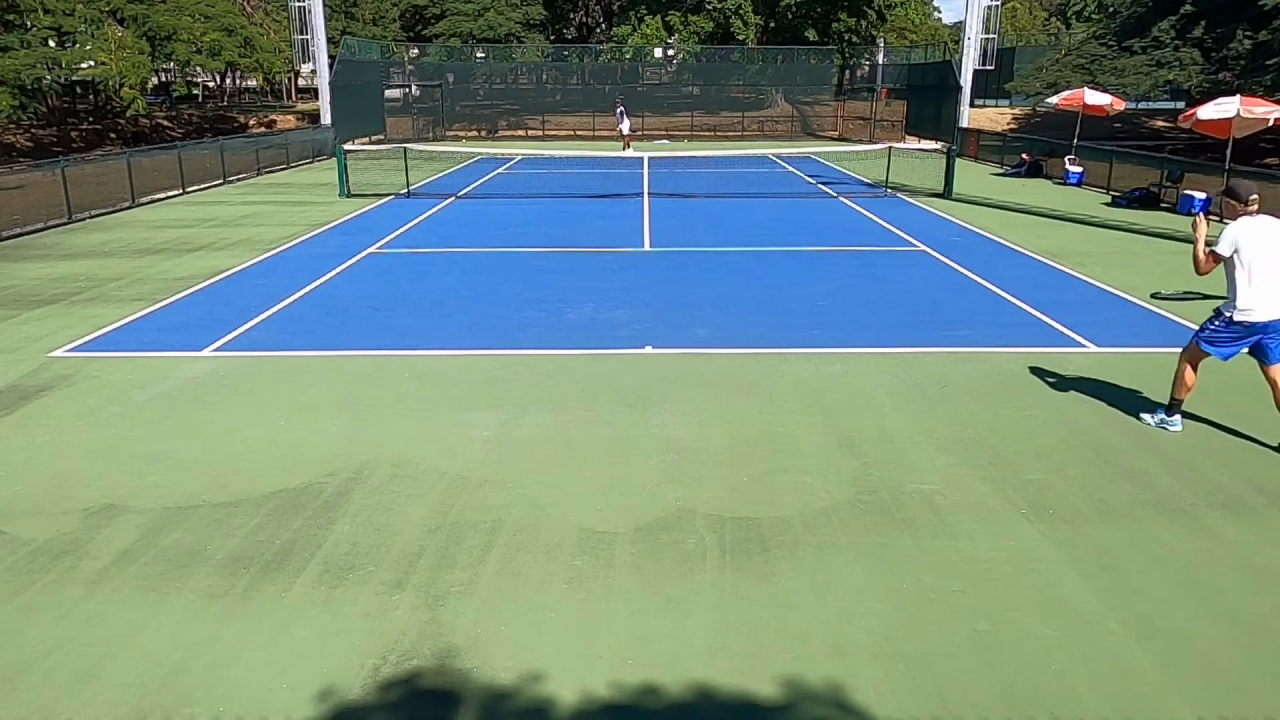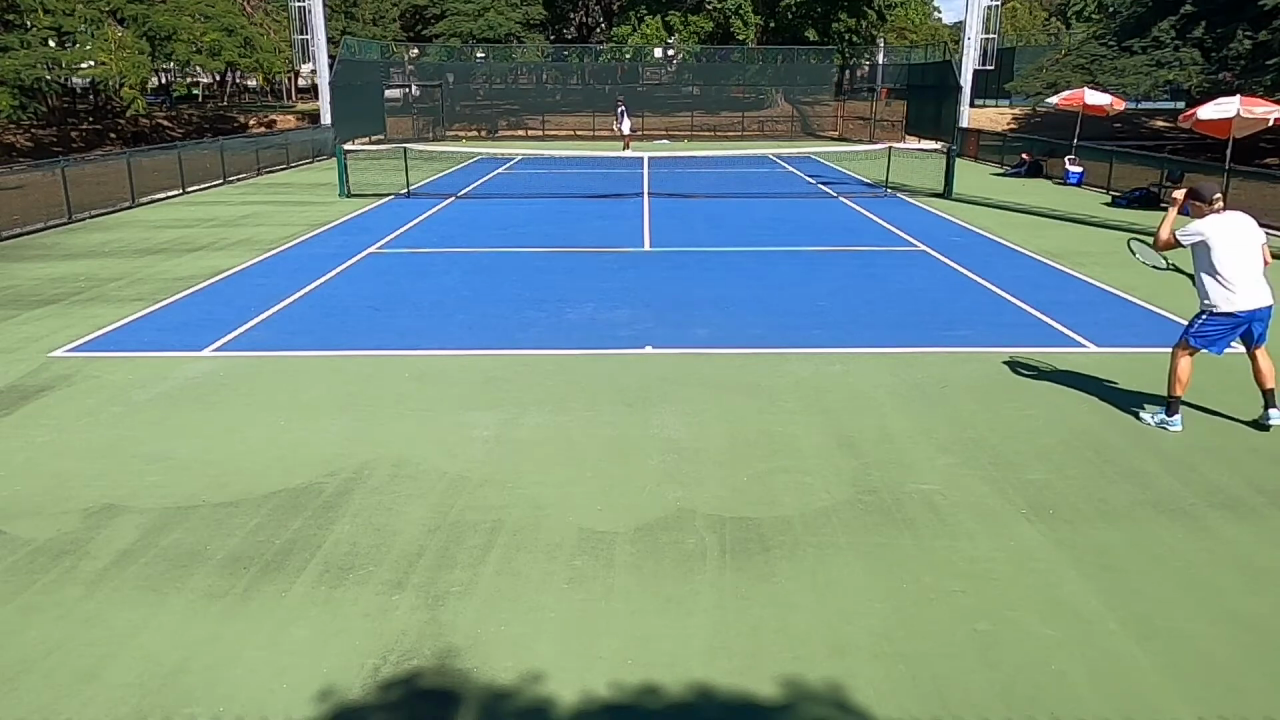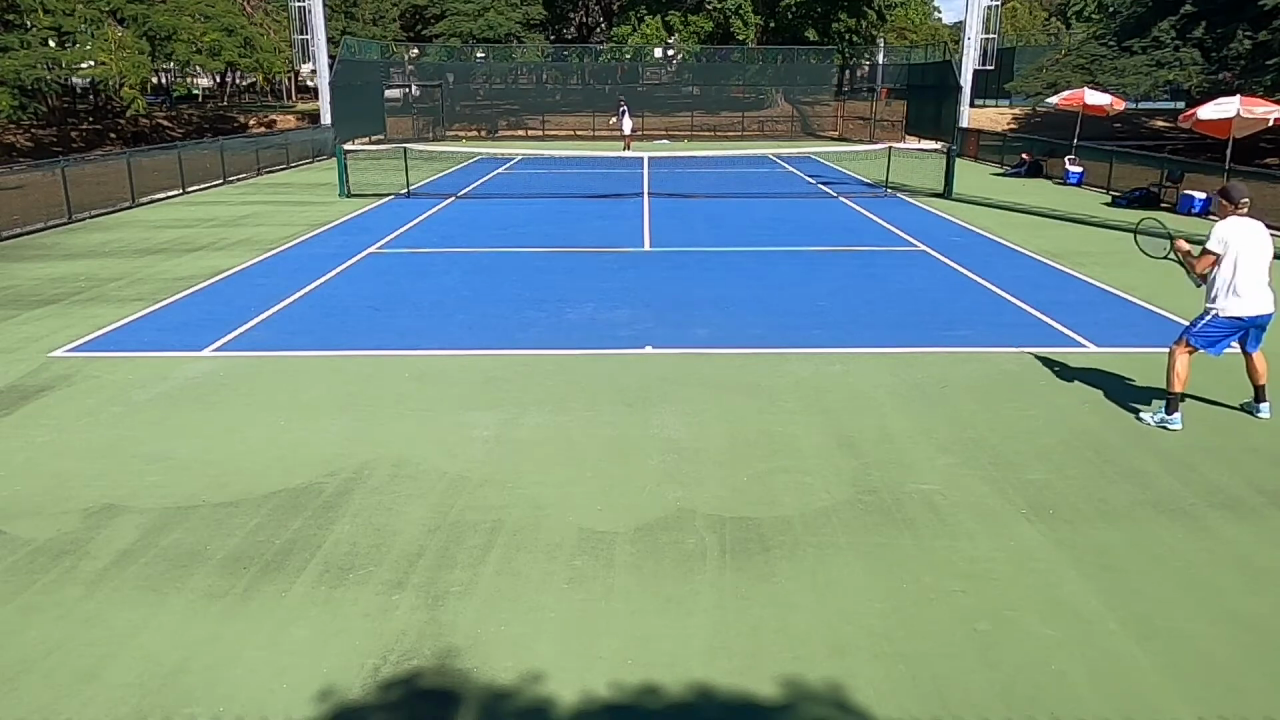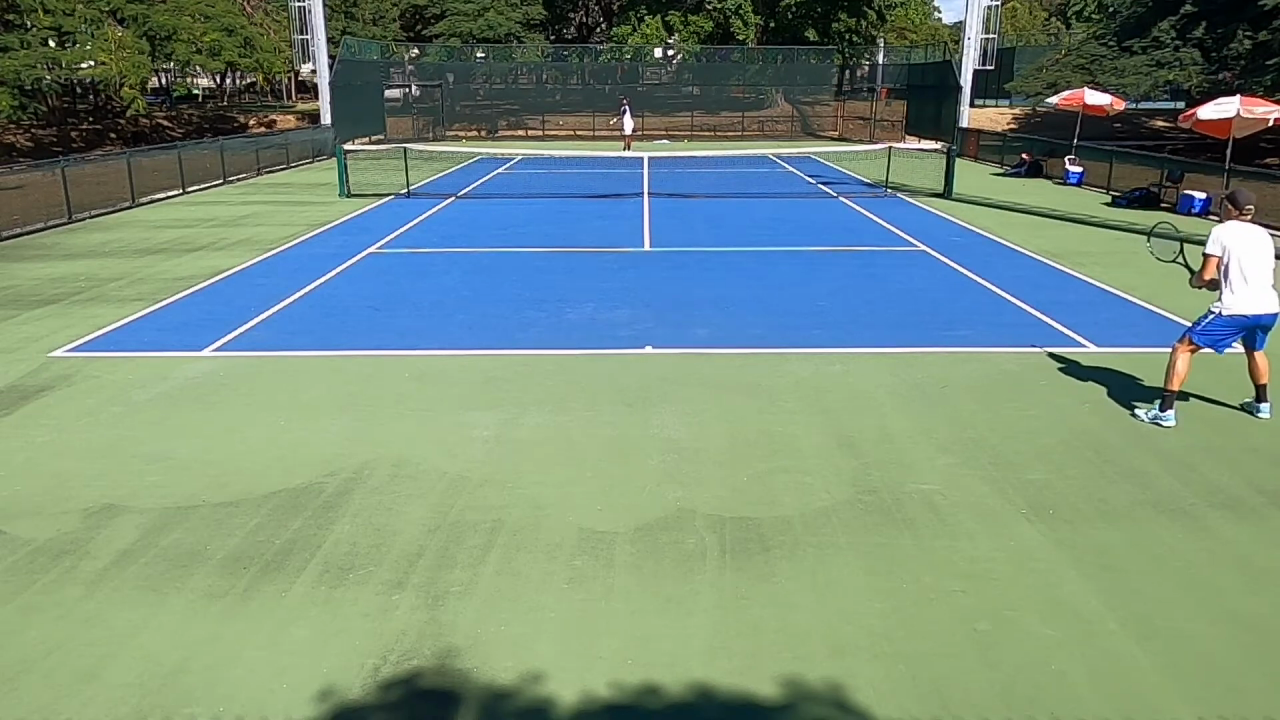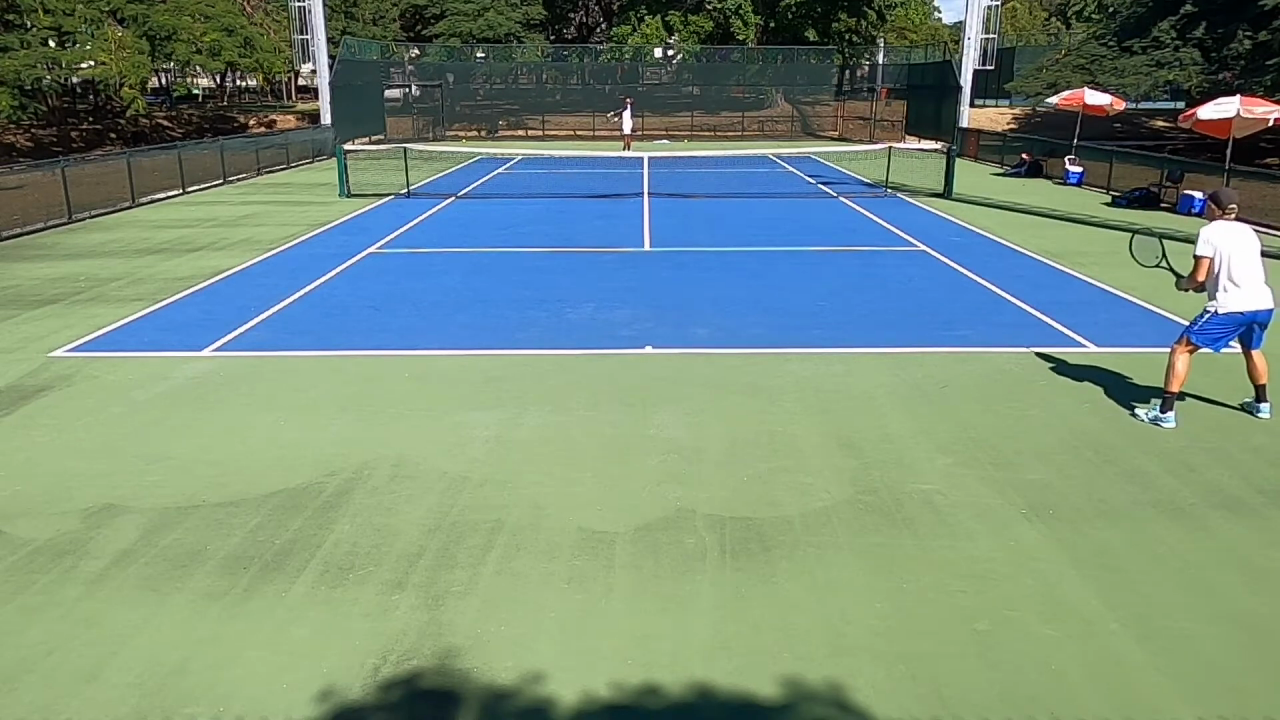
dt=0.3s
person 1, frame 1
left shoulder: (1236, 229)
left elbow: (1202, 268)
left wrist: (1199, 237)
left hip: (1243, 314)
left knee: (1190, 357)
left ankle: (1172, 416)
person 1, frame 2
left shoulder: (1202, 227)
right shoulder: (1245, 219)
left elbow: (1160, 244)
left wrist: (1173, 208)
left hip: (1227, 308)
left knee: (1181, 352)
right knee: (1257, 352)
left ankle: (1171, 415)
person 1, frame 3
left shoulder: (1223, 228)
right shoulder: (1262, 229)
left elbow: (1198, 268)
left wrist: (1184, 251)
left hip: (1230, 310)
right hip: (1264, 308)
left knee: (1179, 350)
right knee: (1251, 351)
left ankle: (1171, 413)
right ankle: (1261, 403)
person 1, frame 4
left shoulder: (1221, 232)
right shoulder: (1264, 235)
left elbow: (1205, 275)
left wrist: (1194, 281)
right wrist: (1219, 282)
left hip: (1236, 309)
right hip: (1269, 309)
left knee: (1182, 348)
right knee: (1254, 349)
left ankle: (1165, 410)
right ankle: (1261, 403)
person 1, frame 5
left shoulder: (1209, 232)
right shoulder: (1249, 232)
left elbow: (1199, 277)
left wrist: (1183, 283)
right wrist: (1204, 285)
left hip: (1231, 307)
right hip: (1263, 305)
left knee: (1180, 350)
right knee: (1251, 349)
left ankle: (1165, 412)
right ankle: (1262, 403)
